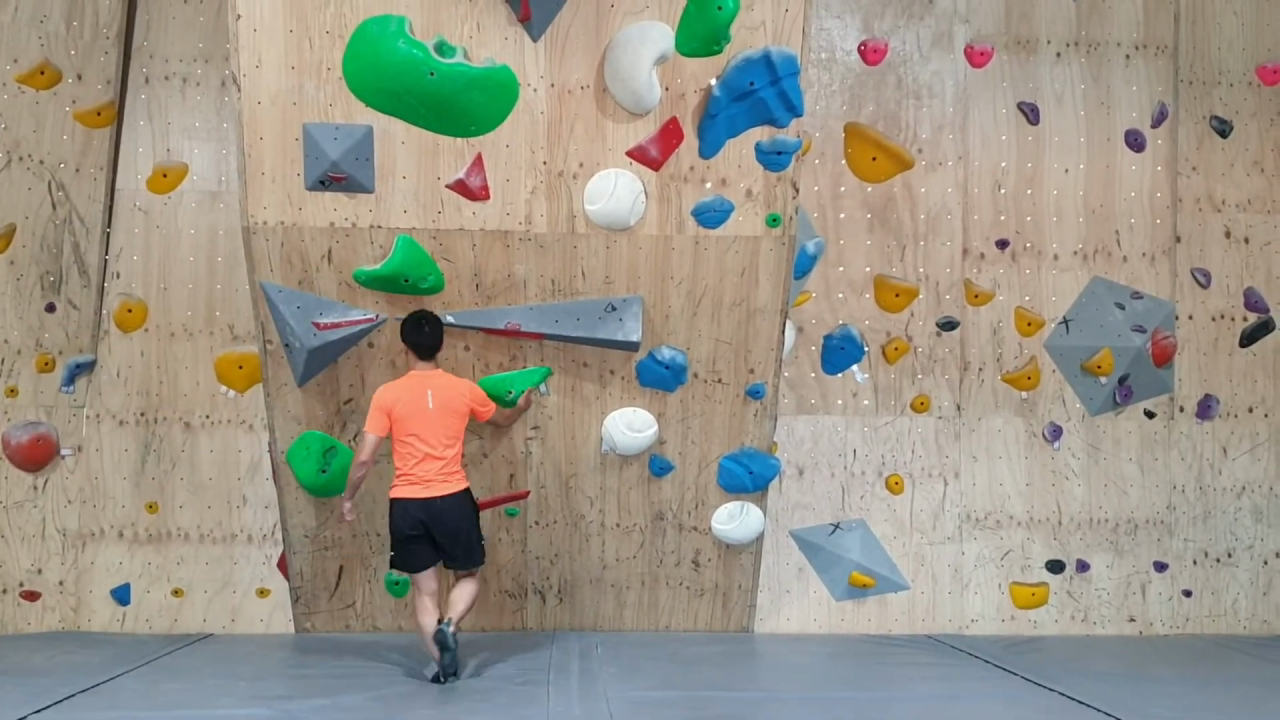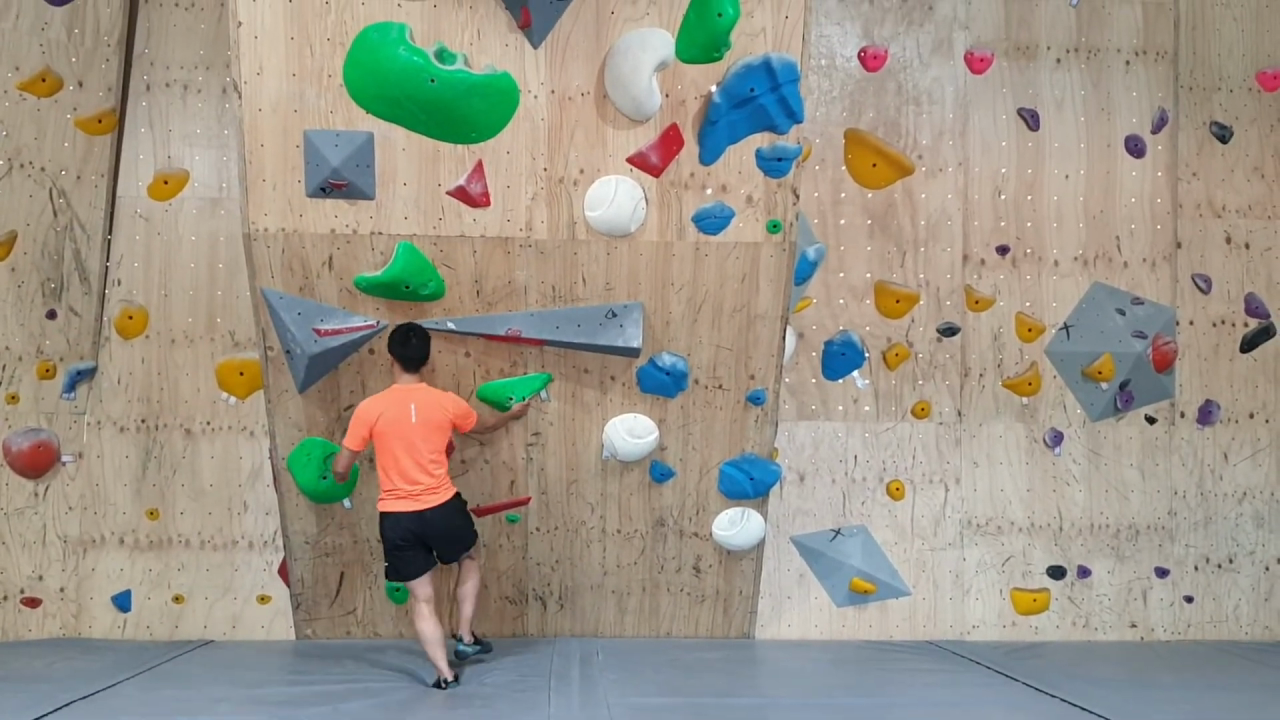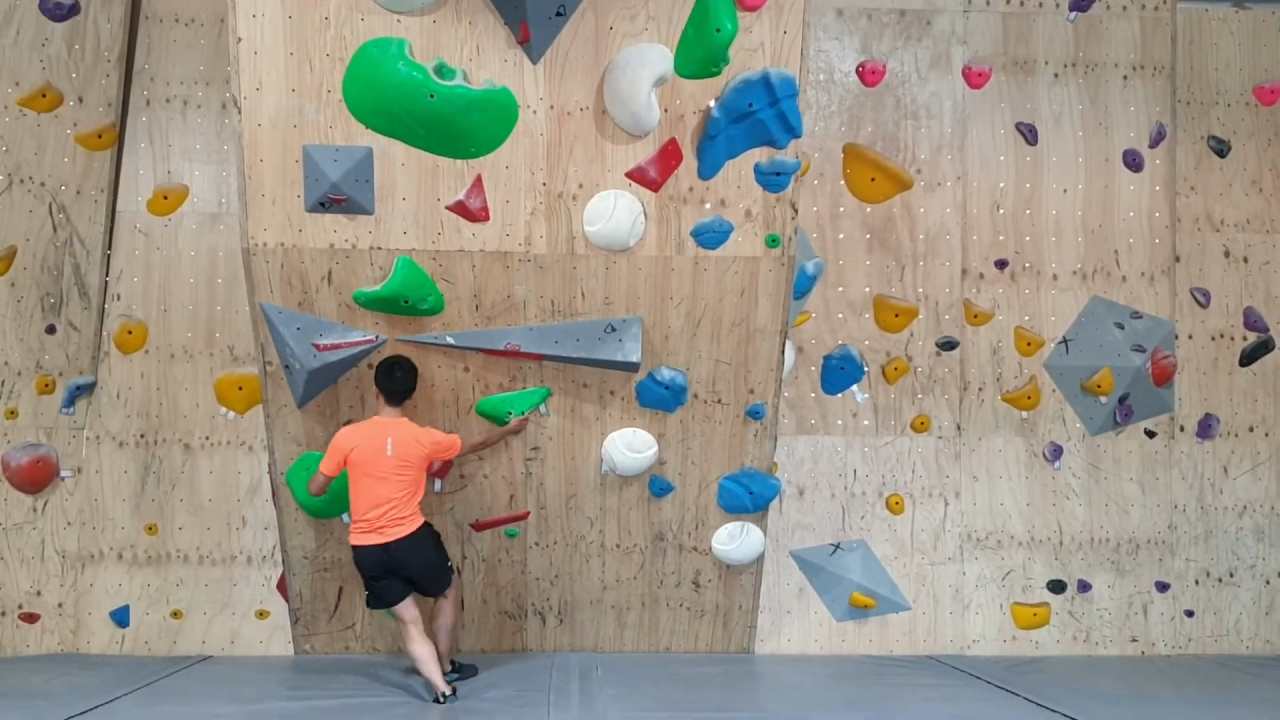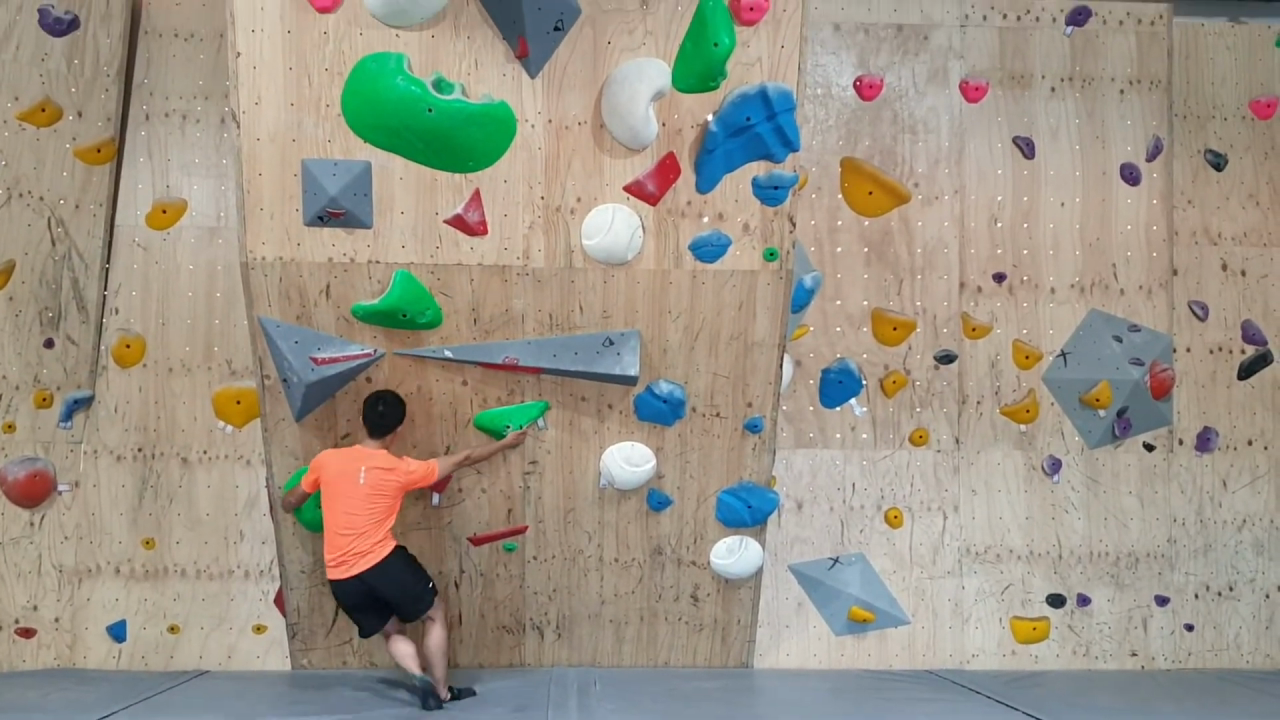
dt=0.3s
person 1, frame 1
left shoulder: (388, 394)
right shoulder: (464, 389)
left elbow: (365, 458)
right elbow: (502, 419)
left wrist: (348, 497)
right wrist: (521, 407)
left hip: (406, 505)
right hip: (452, 500)
left knee: (424, 590)
right knee: (468, 577)
left ankle: (444, 668)
right ankle: (448, 626)
person 1, frame 2
left shoulder: (370, 408)
right shoulder: (447, 403)
left elbow: (340, 468)
right elbow: (485, 425)
left wrist: (341, 476)
right wrist: (514, 414)
left hip: (396, 517)
right hip: (441, 507)
left knee: (421, 598)
right knee: (470, 559)
left ankle: (446, 675)
right ankle: (466, 637)
person 1, frame 3
left shoulder: (347, 437)
right shoulder: (426, 439)
left elbow: (317, 488)
right elbow: (475, 443)
right wrist: (509, 429)
left hip: (366, 550)
right hip: (411, 538)
left knee: (410, 622)
right knee: (448, 593)
left ankle: (443, 689)
right ankle: (447, 668)
person 1, frame 4
left shoulder: (325, 461)
right shoulder: (402, 470)
left elbow: (290, 503)
right elbow: (462, 459)
left wrist: (289, 502)
right wrist: (505, 444)
left hip: (342, 581)
right hip: (384, 564)
left knee: (393, 632)
right knee: (435, 616)
left ankle: (419, 678)
right ankle: (442, 692)
